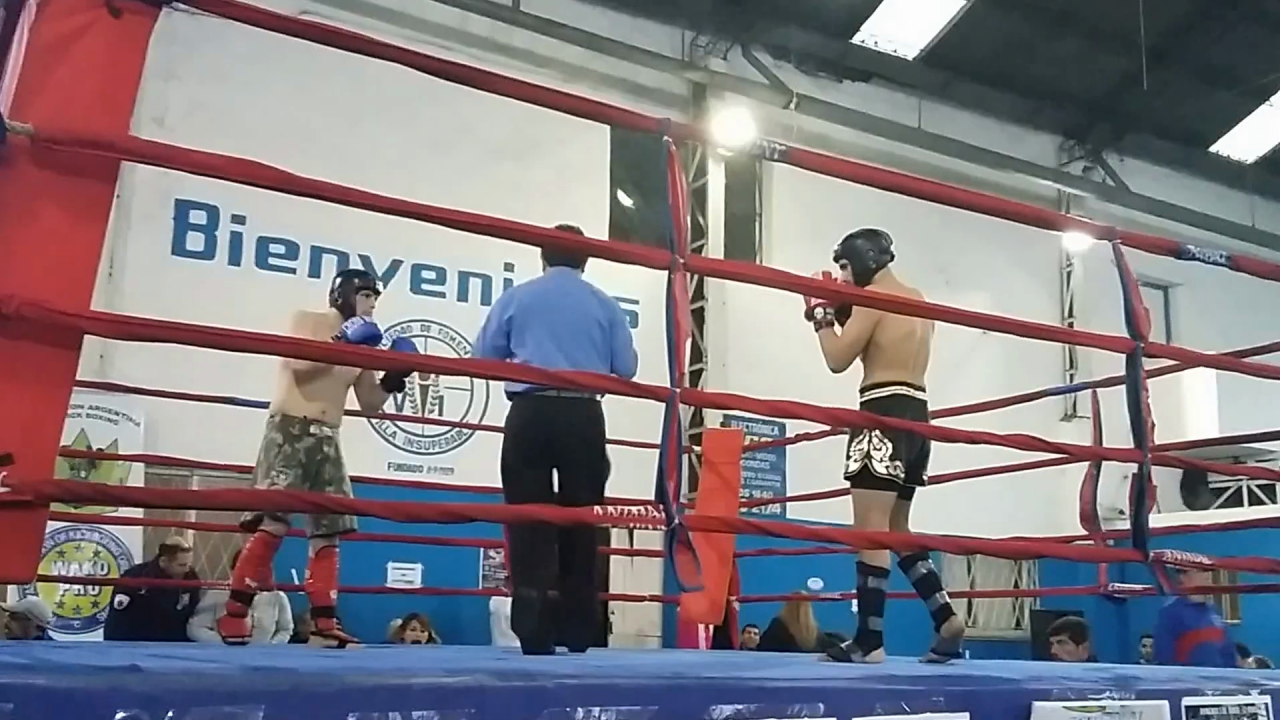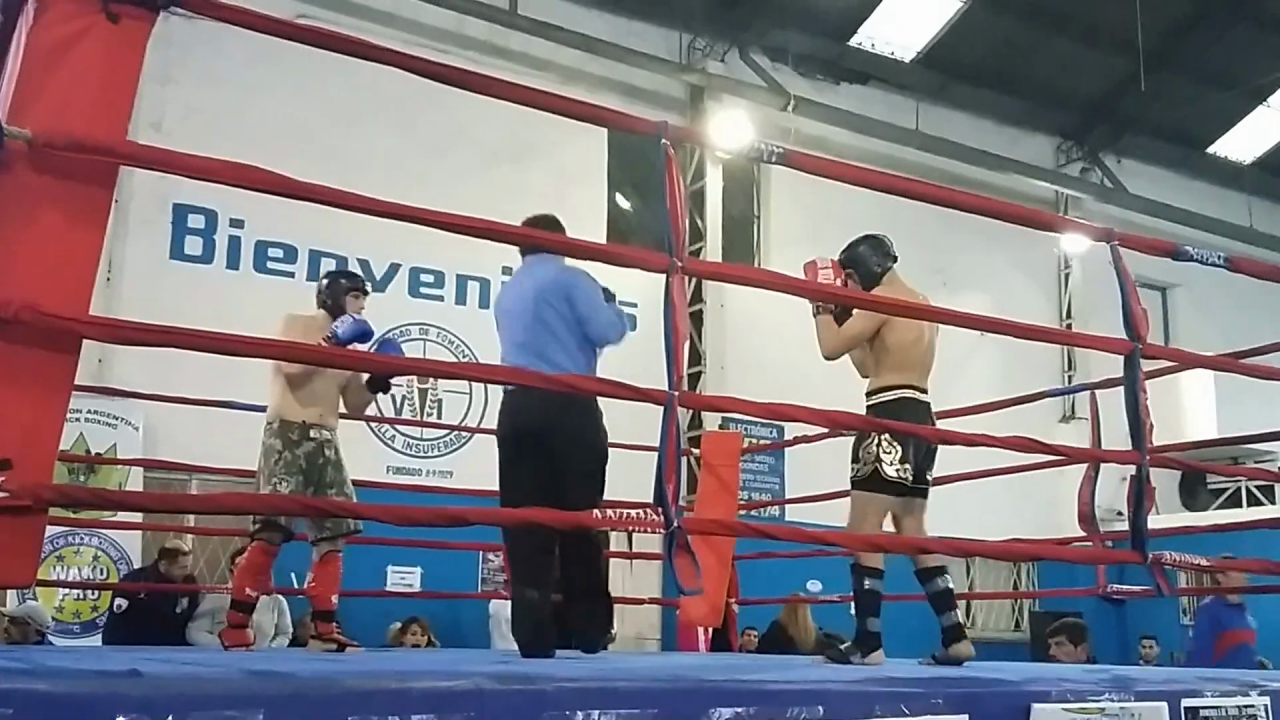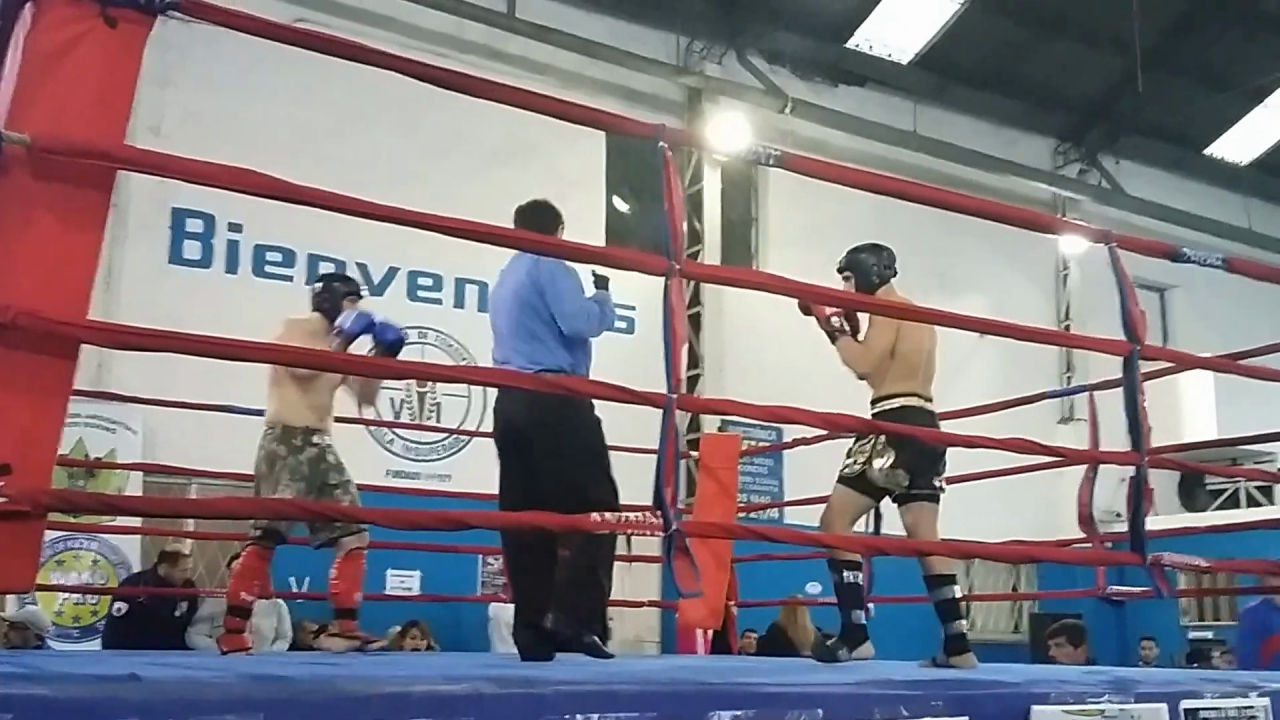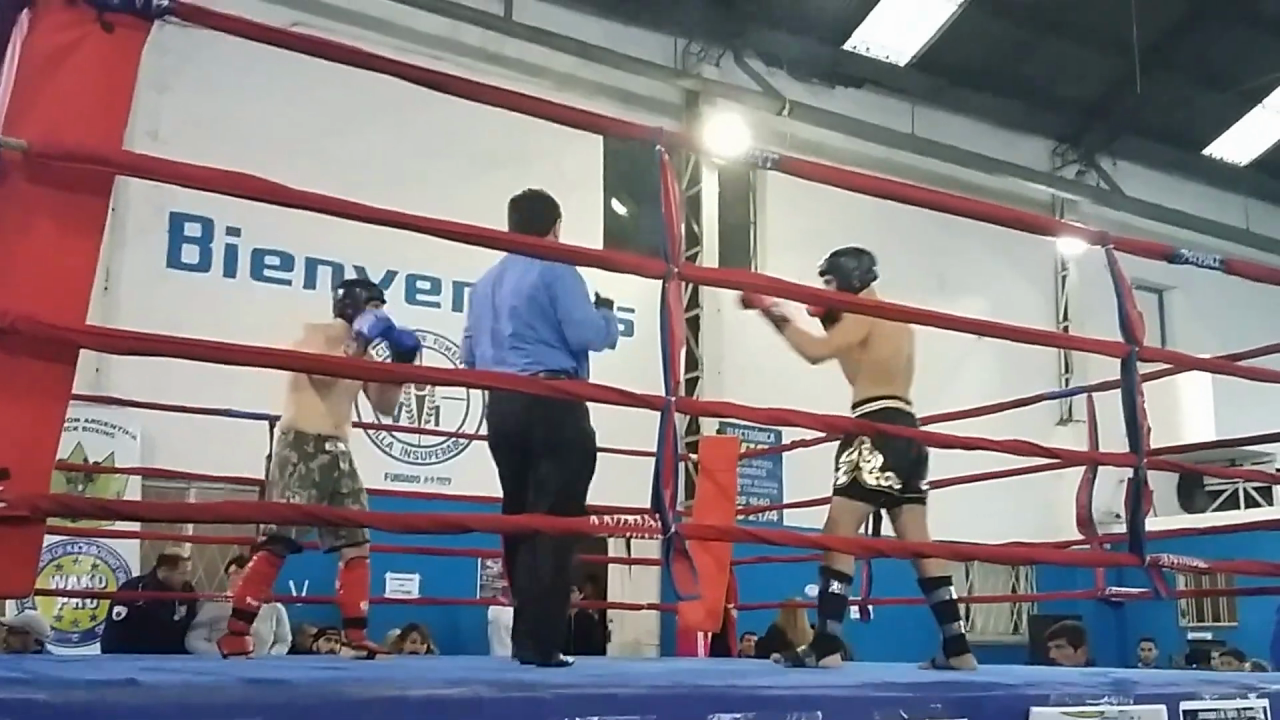
dt=0.2s
person 1, frame 1
left shoulder: (521, 296)
right shoulder: (604, 305)
left elbow: (486, 353)
right elbow: (625, 367)
left hip: (530, 416)
right hip: (584, 418)
left knee: (531, 526)
right knee: (580, 526)
left ankle: (534, 628)
right ankle: (580, 631)
person 1, frame 2
left shoulder: (508, 293)
right shoulder: (571, 279)
right elbow: (608, 330)
right wrist: (608, 304)
left hip: (517, 407)
right hip: (570, 406)
left knee: (526, 525)
right knee: (581, 519)
left ankle: (533, 634)
right ankle: (591, 628)
person 1, frame 3
left shoulder: (503, 282)
right shoulder: (549, 270)
right elbow: (582, 323)
right wrist: (602, 296)
left hip: (511, 403)
right hip: (556, 402)
right knee: (593, 510)
left ankle: (533, 634)
right ankle: (576, 618)
person 1, frame 4
left shoulder: (485, 283)
right shoulder: (556, 271)
left elbow: (470, 355)
right elbow: (585, 335)
right wrist: (606, 316)
left hip: (503, 406)
right hip: (552, 404)
left knee: (521, 521)
right knee: (558, 521)
left ankle: (531, 633)
right ankle: (538, 636)
person 2, frame 1
left shoulder: (874, 296)
right shoulder: (916, 299)
left elbow: (837, 360)
left wrist: (821, 314)
right wrist: (842, 315)
left hip: (884, 415)
right hip: (915, 414)
left knee: (870, 531)
right knee: (895, 529)
left ankle: (869, 641)
right ankle: (944, 615)
person 2, frame 2
left shoulder: (883, 298)
right shoulder: (920, 302)
left elbow: (831, 348)
left wrist: (822, 303)
right wrist: (841, 310)
left hip: (891, 418)
right hip: (919, 417)
left knee: (862, 531)
right knee: (913, 532)
left ankle: (868, 642)
right ankle: (955, 636)
person 2, frame 3
left shoulder: (887, 308)
left elbow: (865, 367)
left wrist: (833, 324)
right wrist: (848, 326)
left hip: (896, 426)
right hip: (923, 427)
left knee: (835, 522)
right knee: (925, 540)
left ankle: (854, 636)
right ankle: (957, 647)
person 2, frame 4
left shoulder: (864, 312)
right shoulder: (894, 318)
left elbow: (815, 351)
left wrist: (774, 313)
right wrist: (829, 319)
left hip: (877, 430)
right hip: (906, 431)
left knee: (838, 536)
right knee: (918, 543)
left ankle: (826, 646)
right ankle: (957, 648)
person 3, frame 1
left shoulder: (361, 346)
right shoulder: (306, 320)
left elbow: (370, 403)
right elbow: (298, 363)
left wrist: (393, 378)
right wrist: (341, 342)
left hip: (327, 441)
right hip: (290, 431)
left knee: (328, 534)
right knee: (273, 524)
left ankle: (325, 626)
right ankle: (234, 614)
person 3, frame 2
left shoulder: (350, 347)
right shoulder: (296, 324)
left elbow: (355, 406)
right elbow: (290, 367)
left wrist: (378, 380)
right wrist: (332, 342)
left hip: (326, 445)
right hip: (288, 437)
left knee: (332, 539)
right knee: (272, 531)
left ankle: (324, 629)
right ankle: (236, 625)
person 3, frame 3
left shoulder: (342, 344)
right shoulder: (294, 328)
left elbow: (366, 397)
right elbow: (303, 367)
left wrist: (384, 357)
right wrist: (343, 337)
left hip: (321, 447)
right hip: (287, 441)
left knee: (354, 536)
right knee: (267, 537)
left ankle: (344, 629)
right ankle: (233, 631)
person 3, frame 4
left shoulder: (363, 357)
right shoulder: (314, 333)
left elbow: (385, 406)
right elbow: (322, 372)
left wrist: (401, 364)
right wrist: (359, 341)
left hip: (338, 454)
right hip: (301, 448)
left knee: (357, 547)
right knee: (278, 544)
left ankle: (356, 638)
right ankle: (236, 633)
